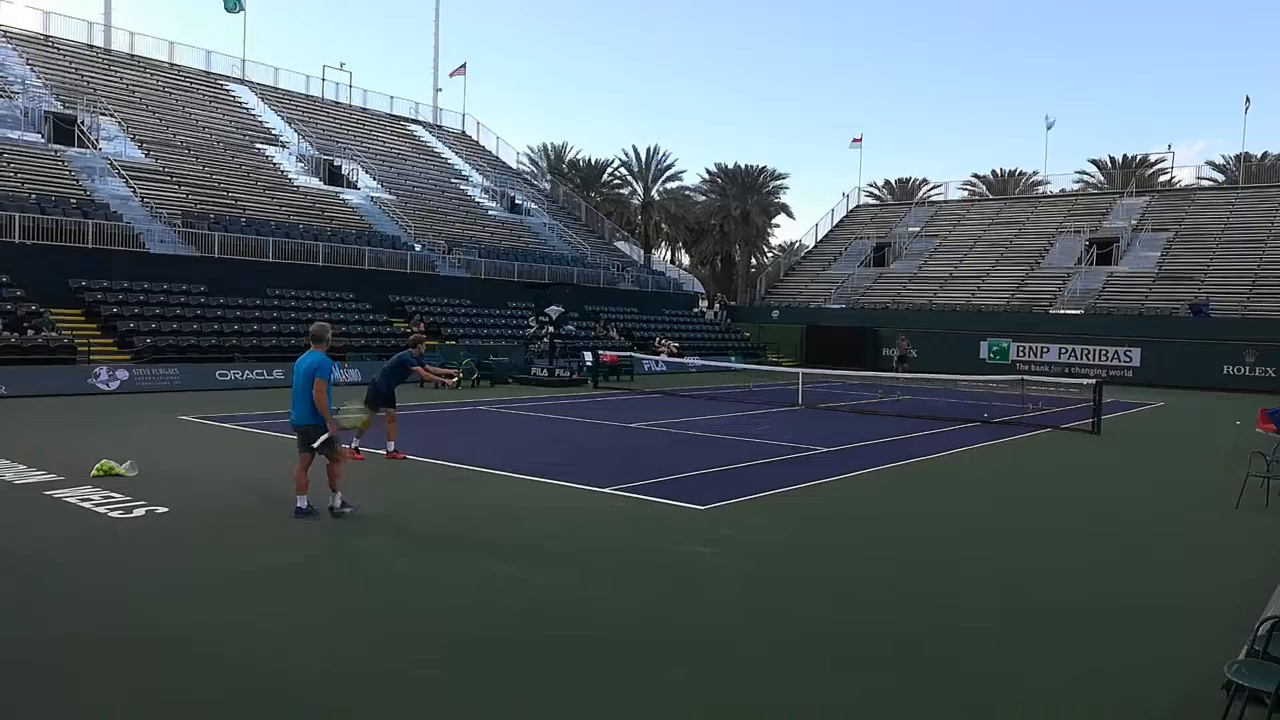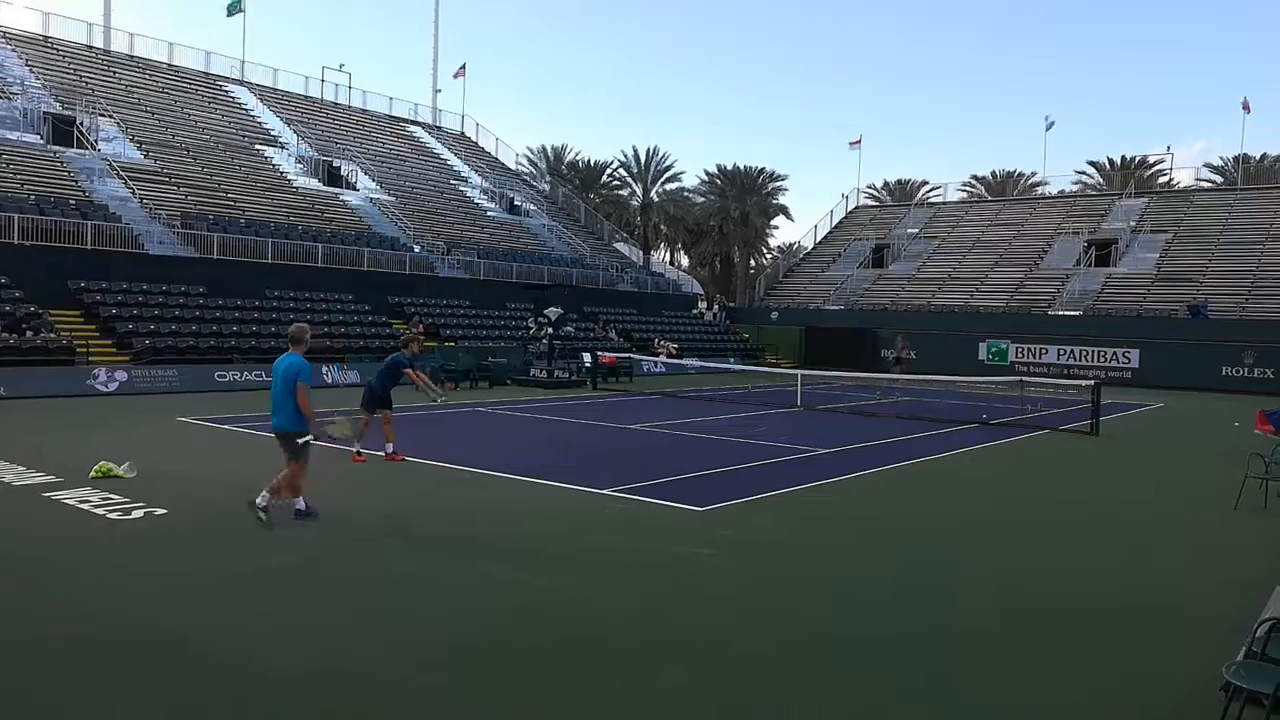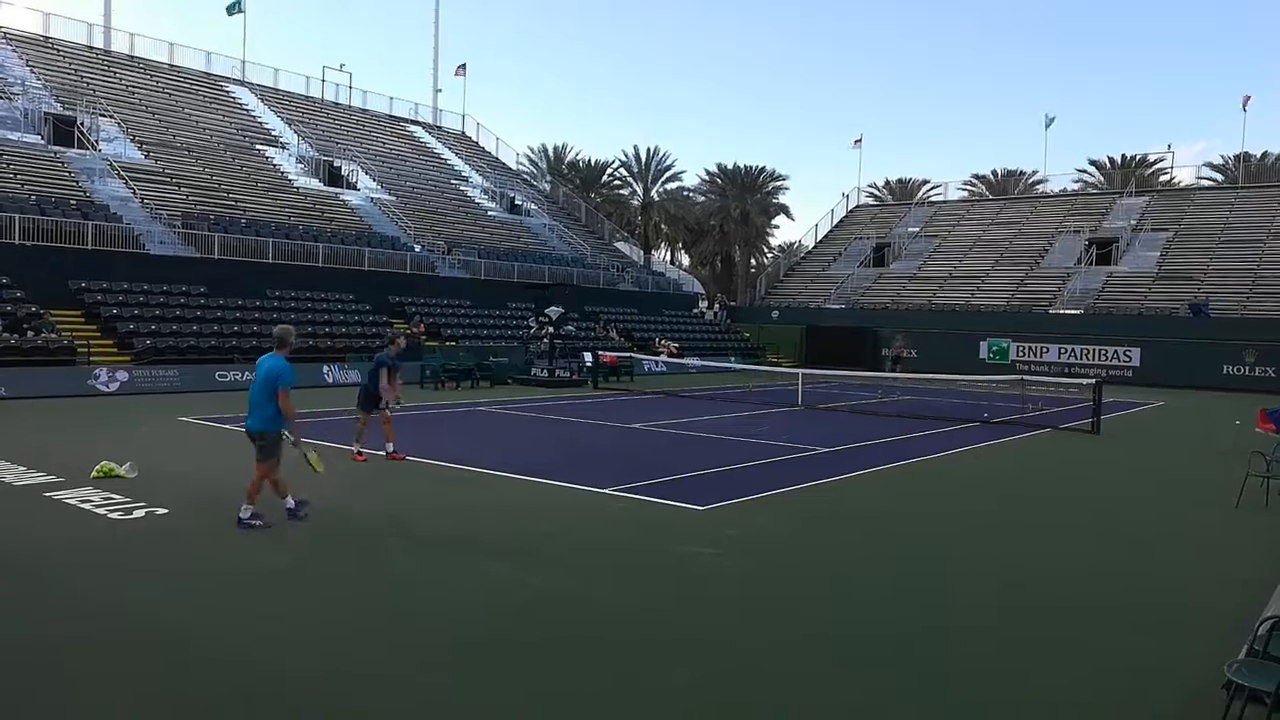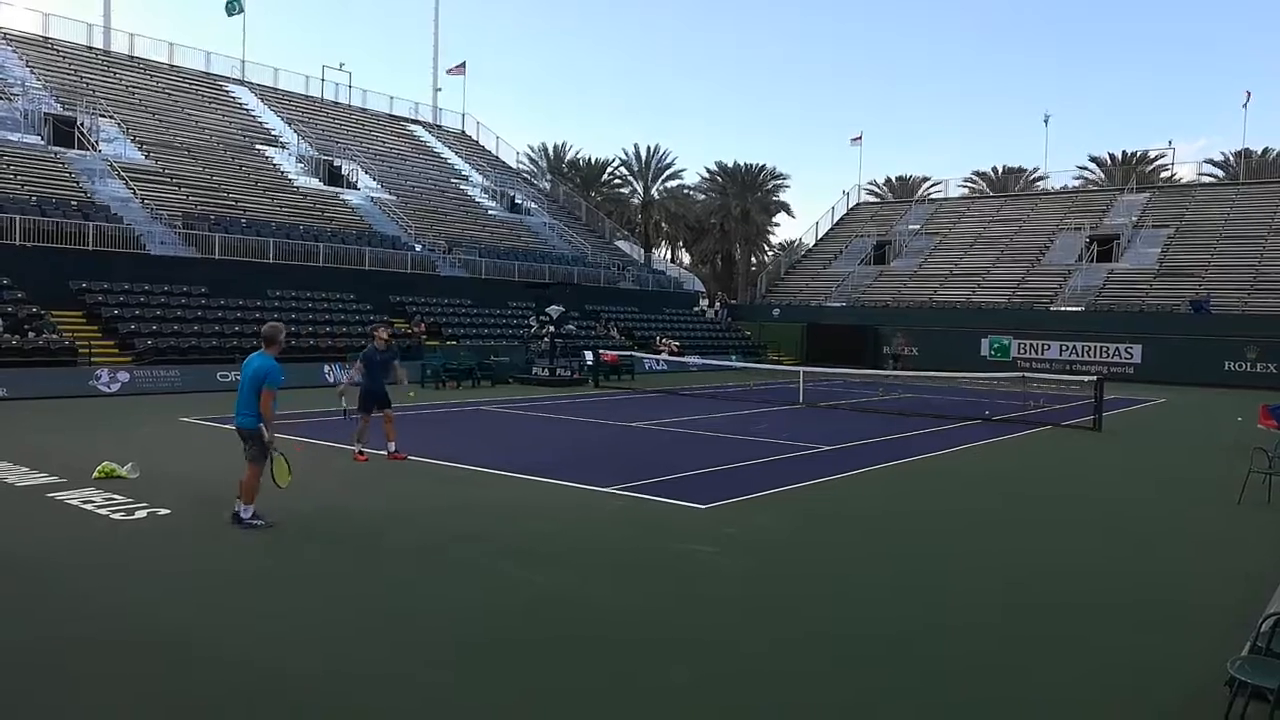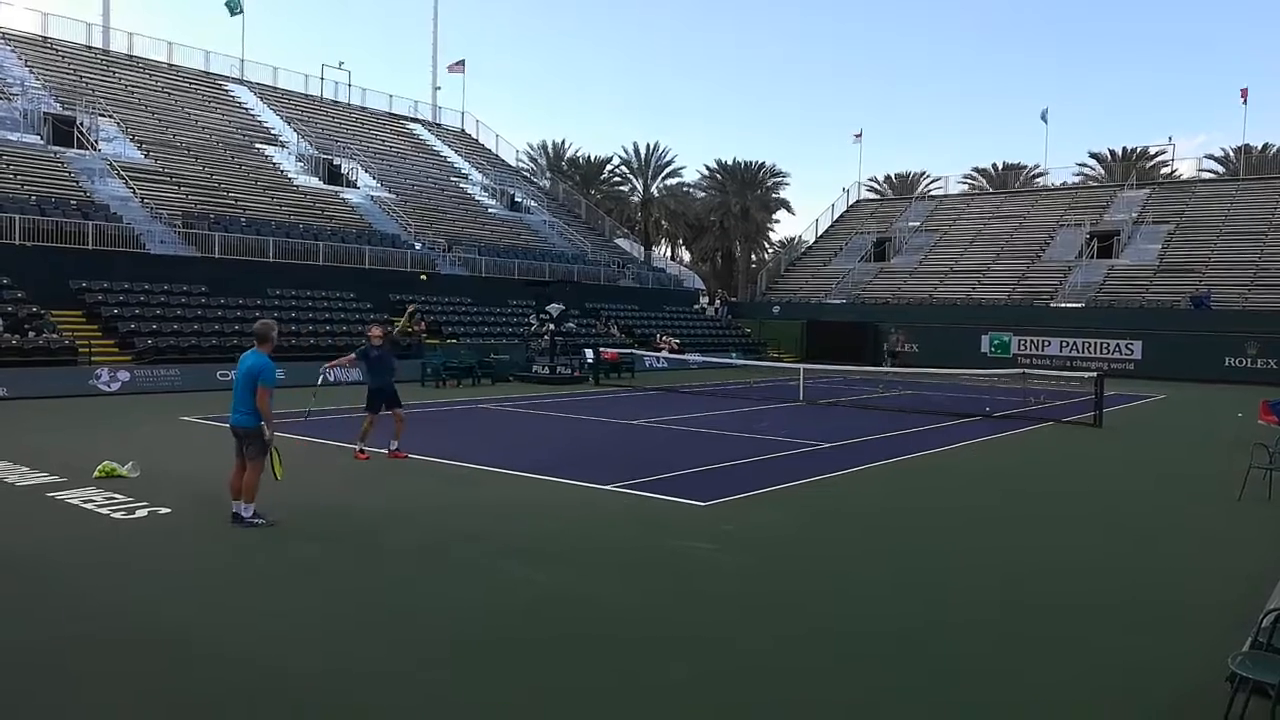
dt=0.3s
person 1, frame 1
left shoulder: (301, 360)
right shoulder: (323, 361)
right elbow: (319, 394)
right wrist: (329, 422)
left hip: (299, 420)
right hip: (315, 422)
left knee: (303, 463)
right knee: (336, 459)
left ankle: (301, 505)
right ankle: (337, 504)
person 1, frame 2
left shoulder: (279, 362)
right shoulder: (302, 365)
right elbow: (303, 400)
right wrist: (313, 425)
left hip: (280, 423)
right hip: (294, 426)
left knee: (295, 467)
right knee: (295, 470)
left ankle: (300, 507)
right ankle: (262, 502)
person 1, frame 3
left shoulder: (262, 361)
right shoulder: (284, 368)
right elbow: (284, 404)
right wrist: (294, 430)
left hip: (256, 424)
right hip: (267, 427)
left knee: (271, 469)
right knee: (262, 472)
left ankle: (290, 505)
right ankle: (245, 515)
person 1, frame 4
left shoulder: (250, 359)
right shoulder: (272, 367)
right elbow: (265, 403)
right wrist: (270, 430)
left hip: (243, 422)
right hip: (256, 426)
left knee: (251, 469)
right knee: (255, 471)
left ankle: (239, 511)
right ankle: (247, 516)
person 1, frame 5
left shoulder: (245, 357)
right shoulder: (266, 365)
right elbow: (262, 401)
right wrist: (269, 427)
left hip: (237, 421)
right hip: (253, 425)
left knee: (239, 467)
right knee: (254, 469)
left ankle: (237, 511)
right ankle: (248, 514)
